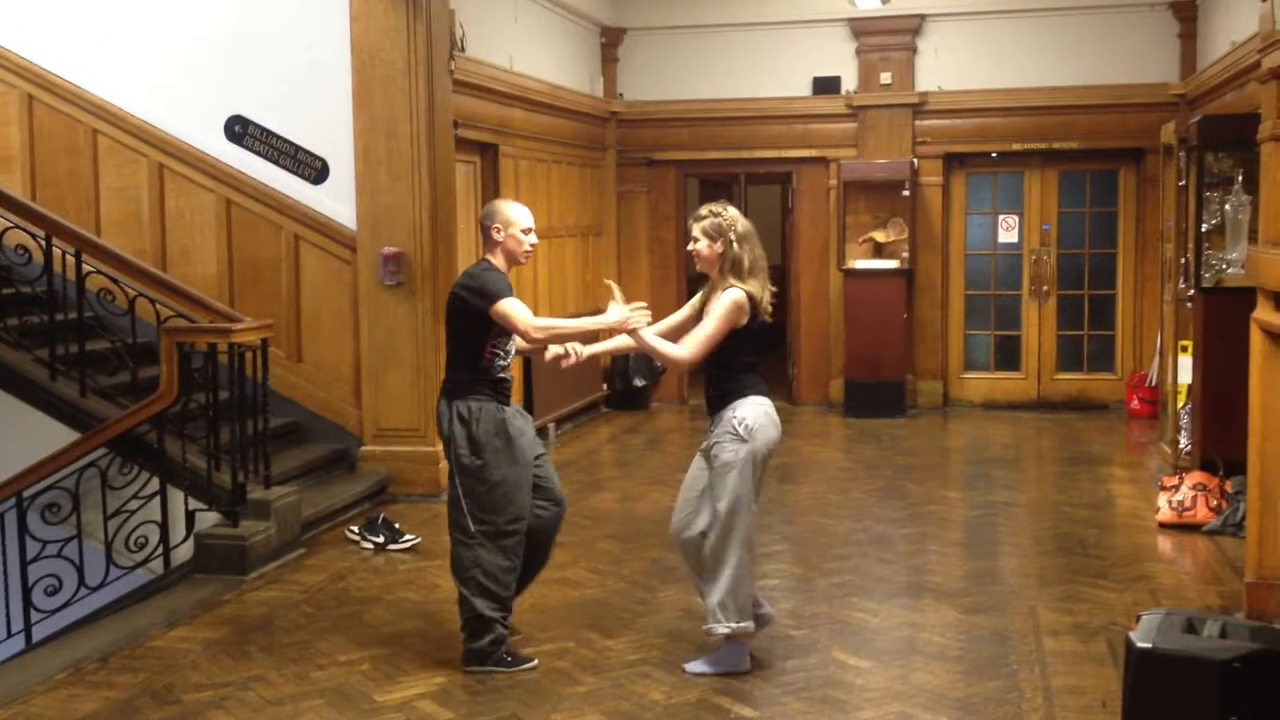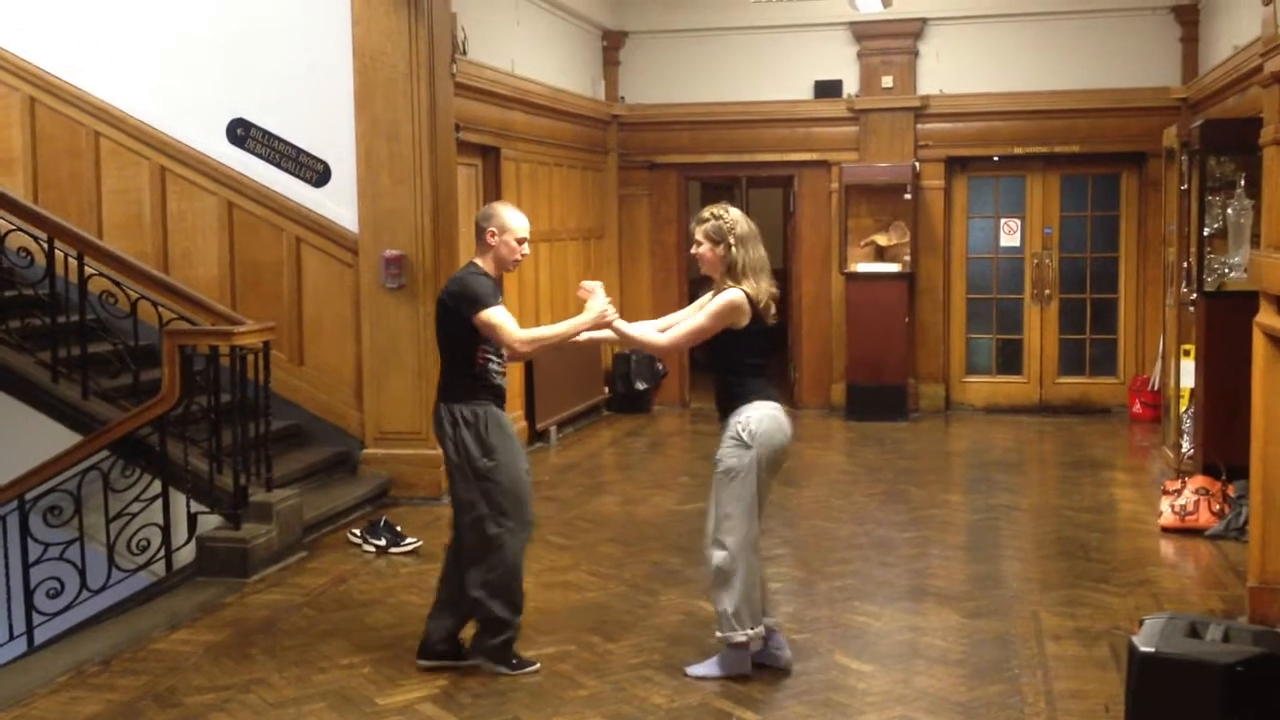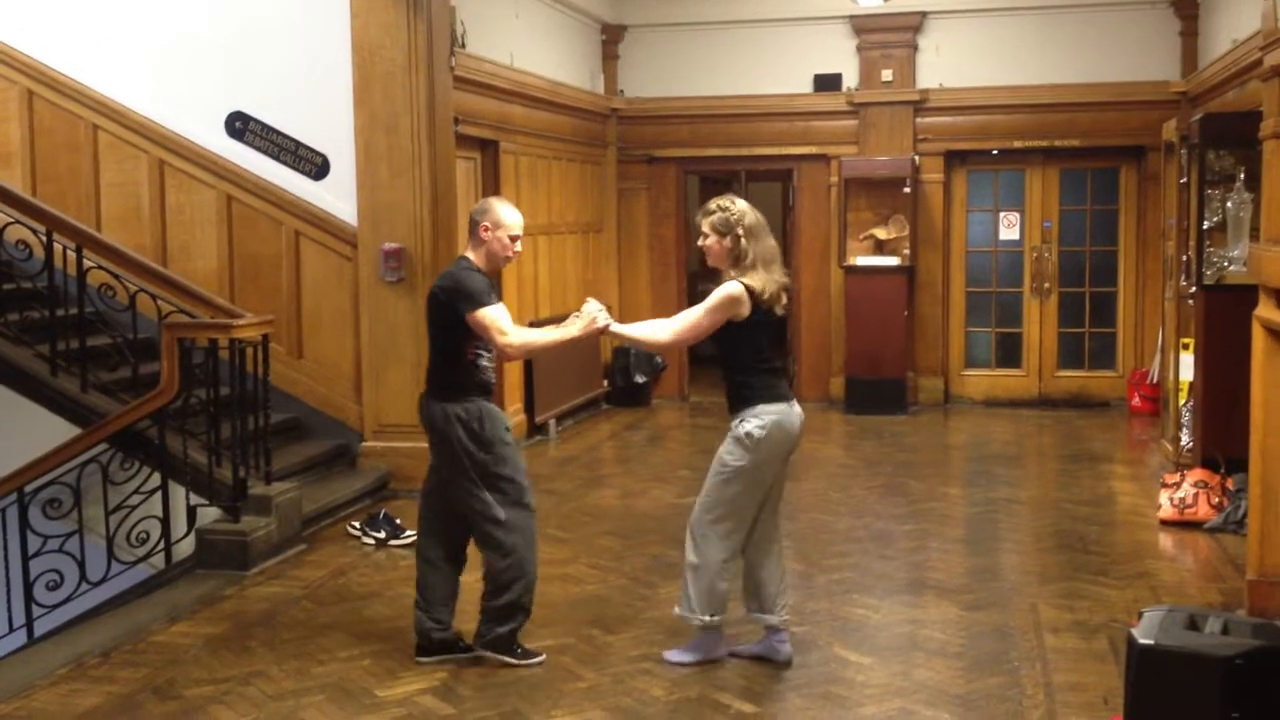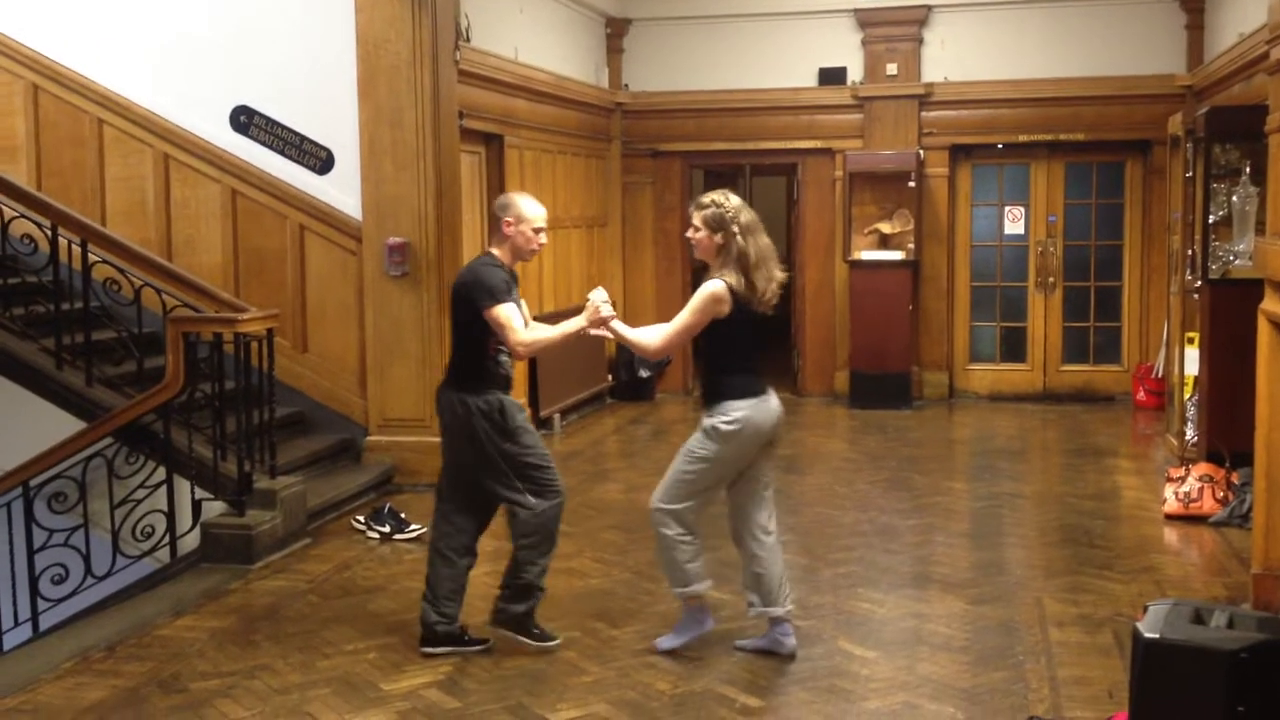
dt=0.2s
person 1, frame 1
left shoulder: (735, 297)
right shoulder: (710, 295)
left elbow: (681, 356)
right elbow: (657, 332)
left wrist: (627, 325)
right wrist: (589, 350)
left hip: (746, 421)
right hip: (729, 423)
left knee: (728, 533)
right knee: (688, 526)
left ankle: (734, 647)
right ankle: (749, 608)
person 1, frame 2
left shoulder: (733, 300)
right shoulder: (727, 296)
left elbow: (667, 343)
right elbow: (663, 325)
left wrist: (609, 321)
right wrist: (605, 328)
left hip: (753, 424)
right hip: (759, 421)
left knee: (731, 542)
right knee: (732, 540)
left ankle: (738, 649)
right ankle: (768, 640)
person 1, frame 3
left shoulder: (735, 292)
right shoulder: (754, 288)
left elbow: (670, 340)
right elbow: (677, 323)
left wrist: (611, 327)
right wrist: (620, 326)
left hip: (760, 421)
right hip: (780, 415)
left knee: (711, 526)
right knee: (760, 532)
left ankle: (709, 636)
right ankle: (775, 635)
person 1, frame 4
left shoulder: (717, 290)
right shoulder: (745, 285)
left elbow: (658, 348)
right elbow: (676, 331)
left wrist: (612, 324)
right wrist: (620, 330)
left hip: (734, 416)
right hip: (761, 408)
left knee: (668, 506)
right knee: (755, 522)
left ankle: (696, 612)
right ankle: (780, 627)
person 2, frame 1
left shoulder: (495, 282)
right shoulder: (479, 282)
right elbow: (534, 330)
left wrist: (552, 345)
right wrist: (609, 321)
left hip: (496, 411)
right hip: (473, 414)
left knee: (545, 505)
right knee: (487, 526)
left ankle: (488, 613)
right ankle: (483, 643)
person 2, frame 2
left shoulder: (483, 285)
right shoulder: (469, 286)
left elbow: (503, 346)
right elbow: (516, 342)
left wrist: (563, 330)
right wrist: (585, 320)
left hip: (474, 414)
right hip: (472, 417)
left knee: (478, 529)
right knee: (503, 525)
left ankle: (439, 641)
right ankle: (493, 643)
person 2, frame 3
left shoulder: (475, 281)
right shoulder: (463, 282)
left elbow: (504, 339)
right elbow: (509, 345)
left wrist: (566, 327)
right wrist: (576, 331)
left hip: (453, 409)
right hip: (462, 412)
left knee: (447, 522)
right knee: (510, 516)
left ankle: (434, 635)
right ankle: (498, 634)
person 2, frame 4
left shoulder: (499, 275)
right shoulder: (485, 277)
left elbow: (523, 331)
right elbow: (521, 344)
left wrist: (580, 324)
right wrist: (582, 322)
left hip: (468, 399)
right hip: (481, 403)
left knee: (460, 514)
right knee: (542, 494)
left ankle: (439, 626)
right ankle: (516, 609)
